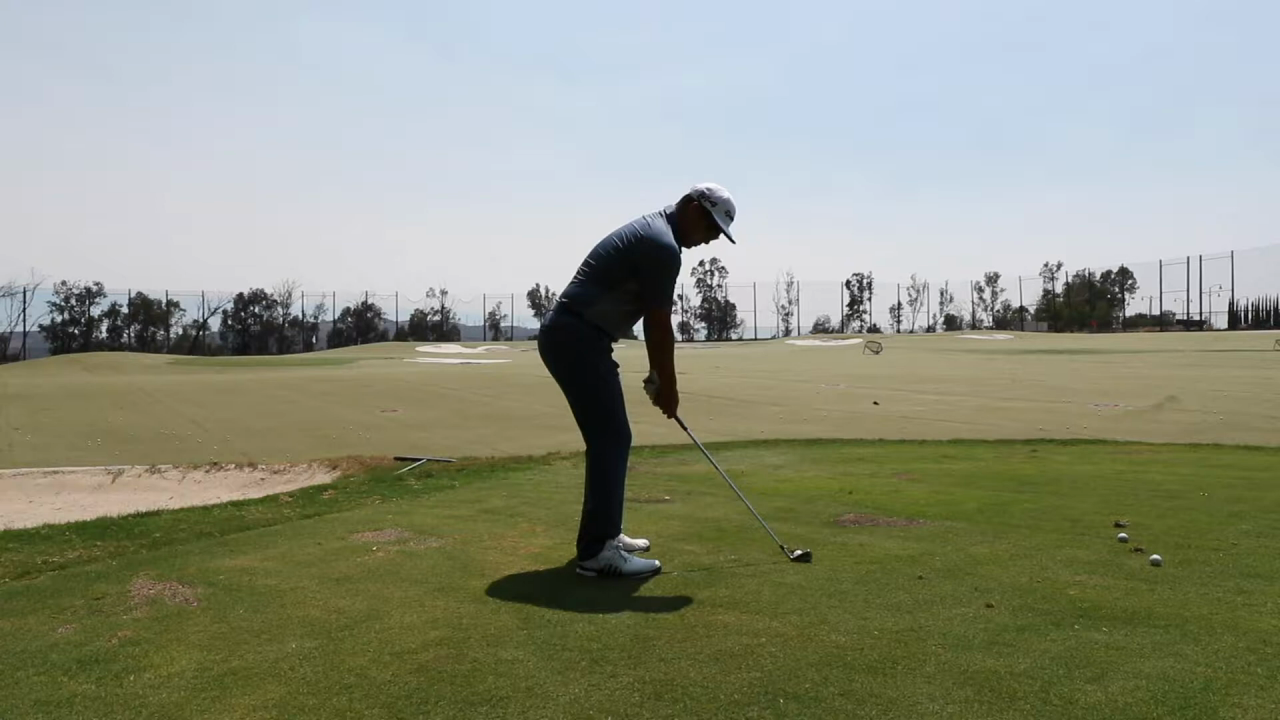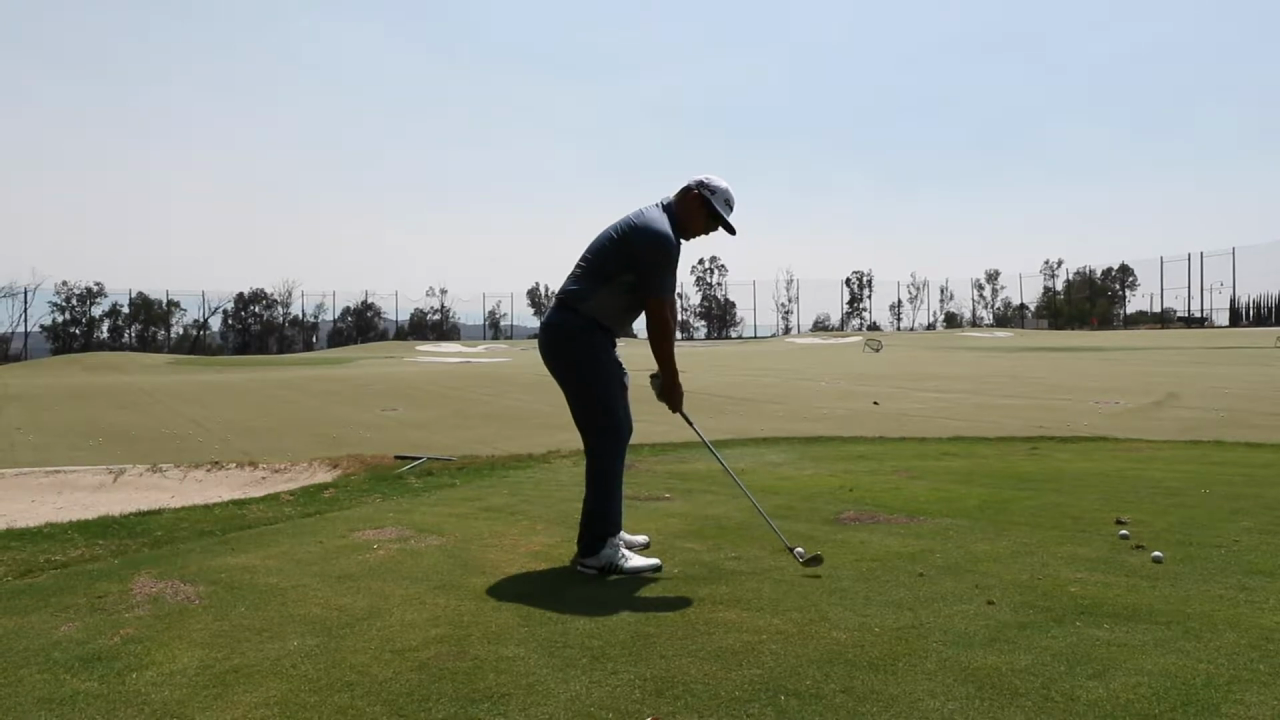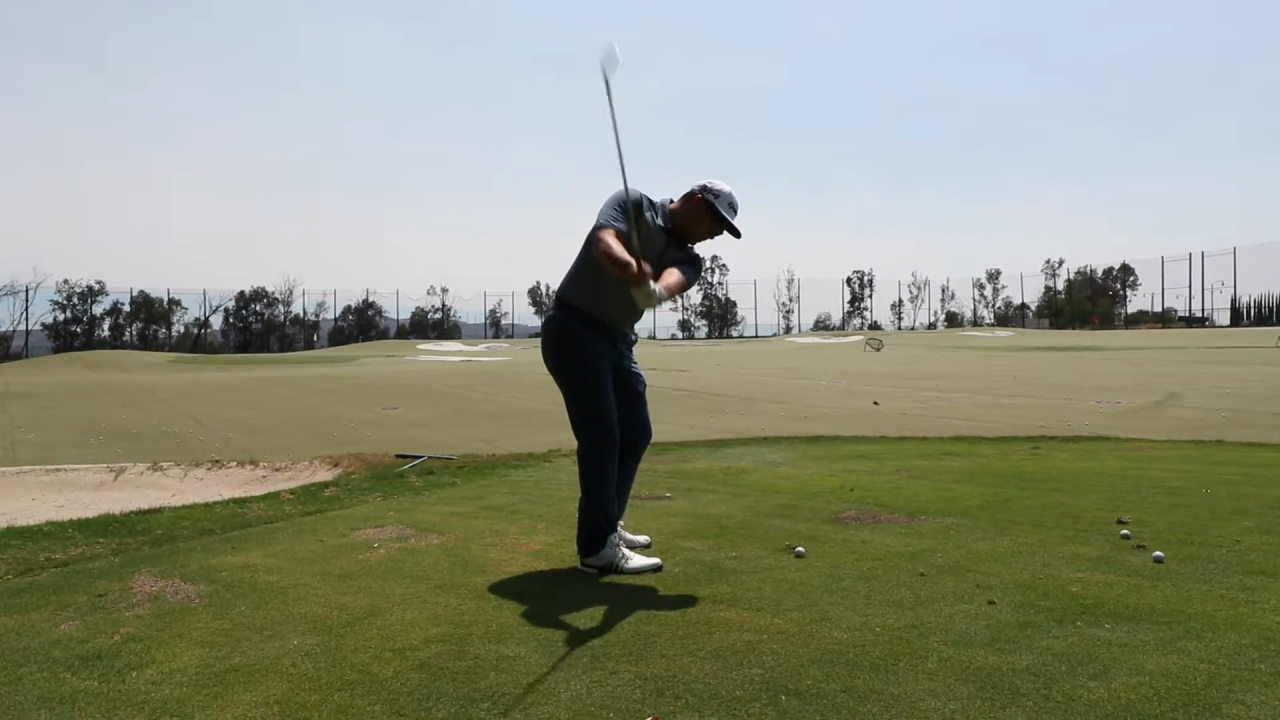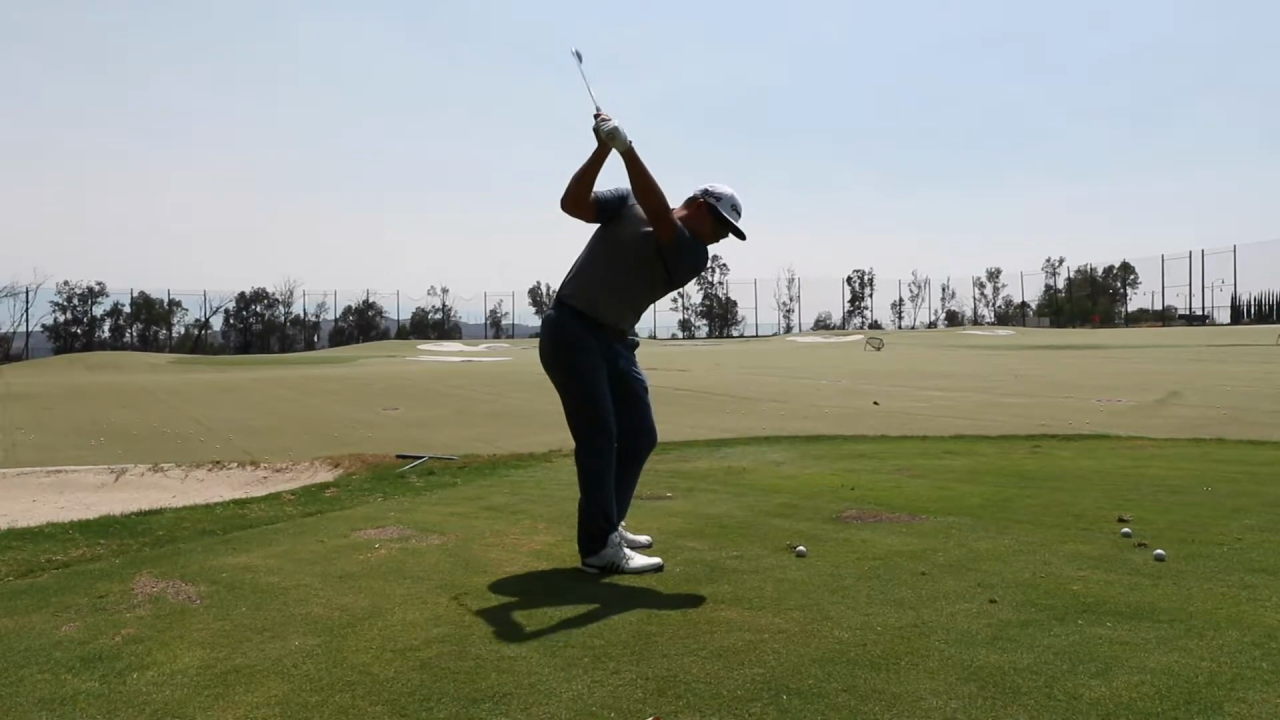
dt=1s
person 1, frame 1
left shoulder: (654, 233)
right shoulder: (663, 246)
left elbow: (654, 320)
right elbow: (659, 326)
left wrist: (656, 376)
right wrist: (668, 386)
left hip: (573, 336)
right hip: (576, 339)
left knee: (609, 437)
right knee: (611, 439)
left ankle: (602, 533)
right ankle: (596, 551)
person 1, frame 2
left shoulder: (660, 232)
right shoulder: (656, 234)
left elbow: (667, 310)
right elbow: (657, 317)
left wrist: (665, 372)
right wrist: (671, 379)
left hip: (587, 336)
right hip: (574, 335)
left knee: (614, 432)
right knee: (608, 436)
left ankle: (603, 530)
right ankle: (597, 549)
person 1, frame 3
left shoulder: (689, 258)
right shoulder: (634, 205)
left elbow: (672, 283)
right elbow: (604, 244)
left wrist: (656, 293)
right wrist: (634, 270)
left hip: (616, 339)
right hip: (573, 330)
left knee: (635, 434)
right knee: (601, 434)
left ankle: (606, 527)
right ankle: (597, 547)
person 1, frame 4
left shoulder: (693, 256)
right shoulder: (628, 201)
right elbow: (572, 203)
right wrist: (603, 149)
left hip: (614, 341)
right hip: (570, 329)
left knee: (639, 437)
right knee: (598, 435)
left ankle: (608, 526)
right ankle: (599, 548)
